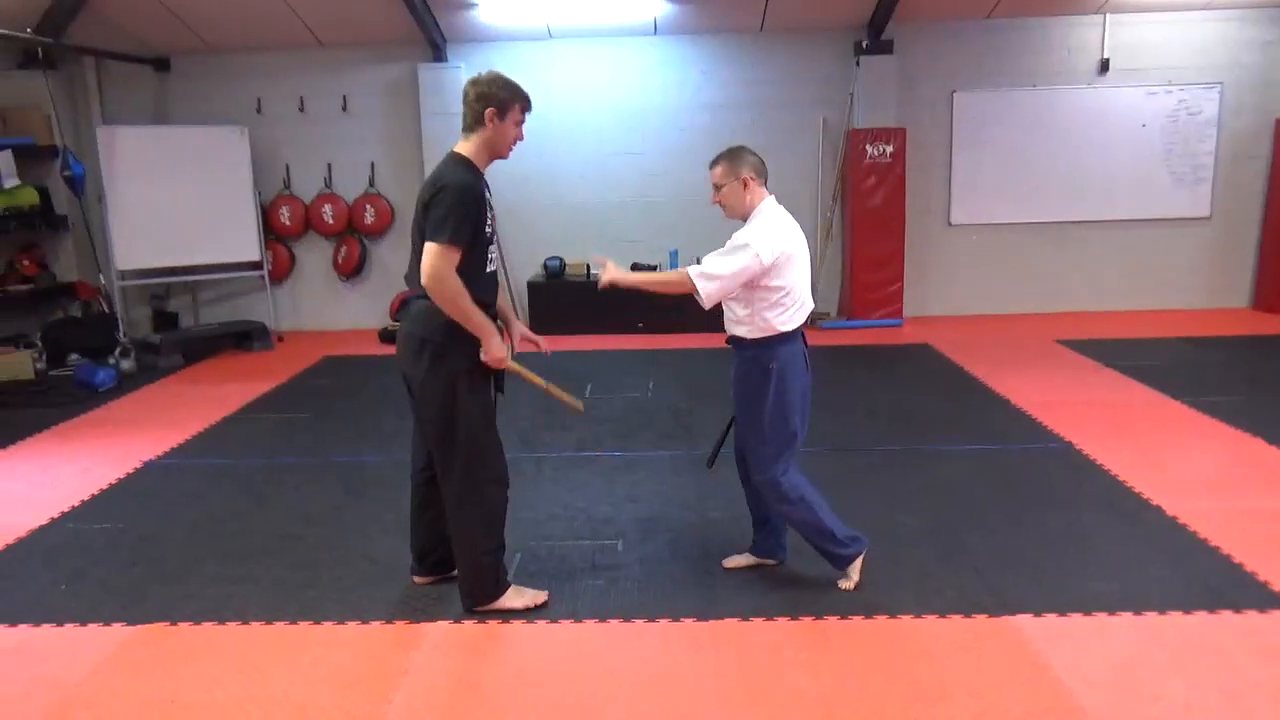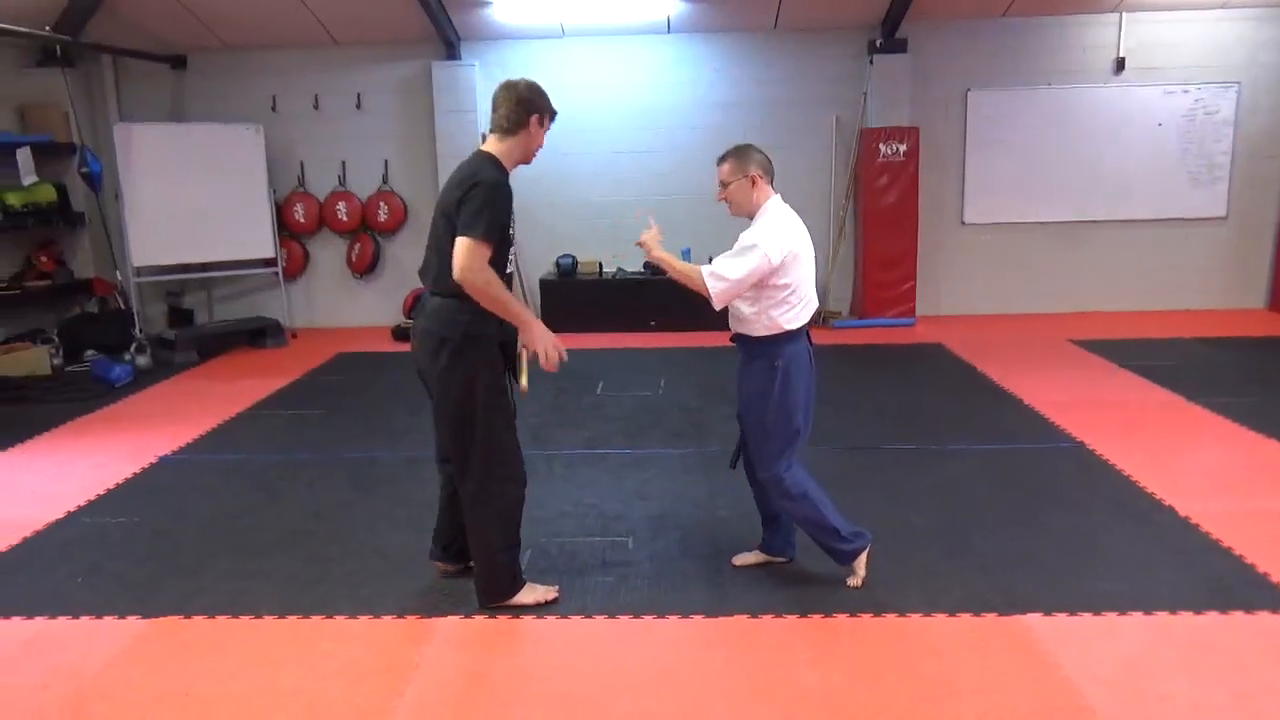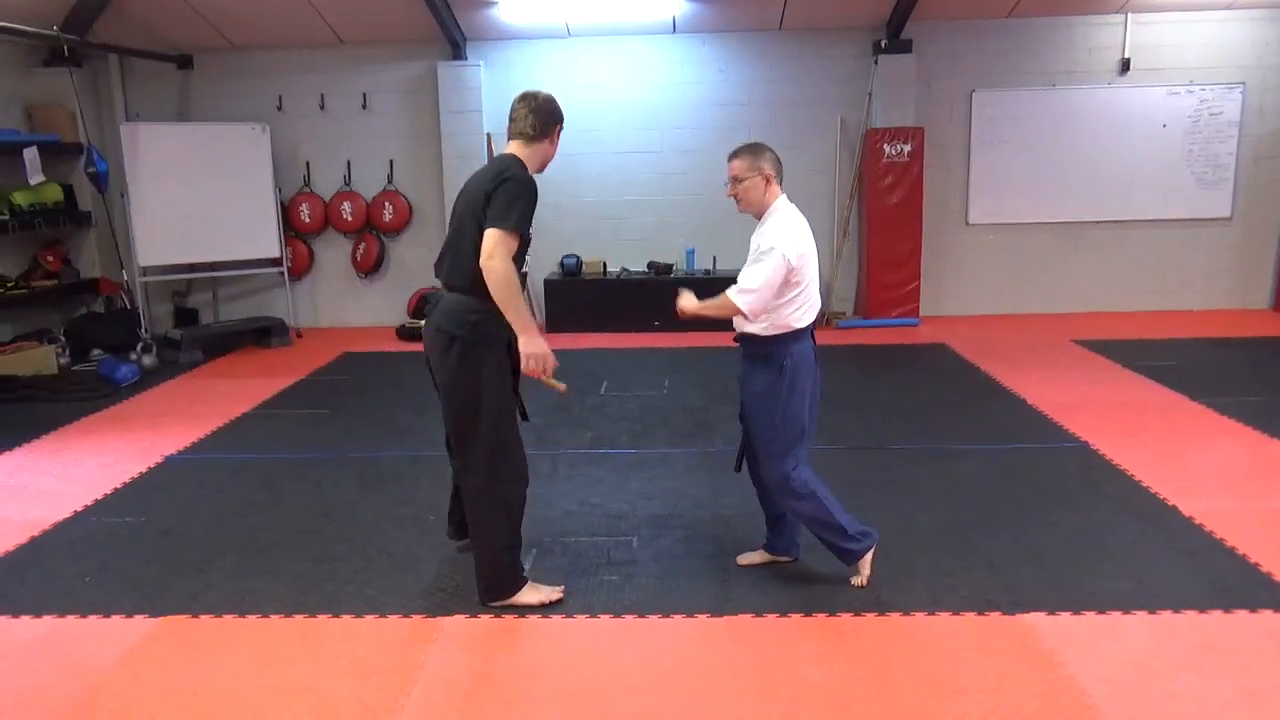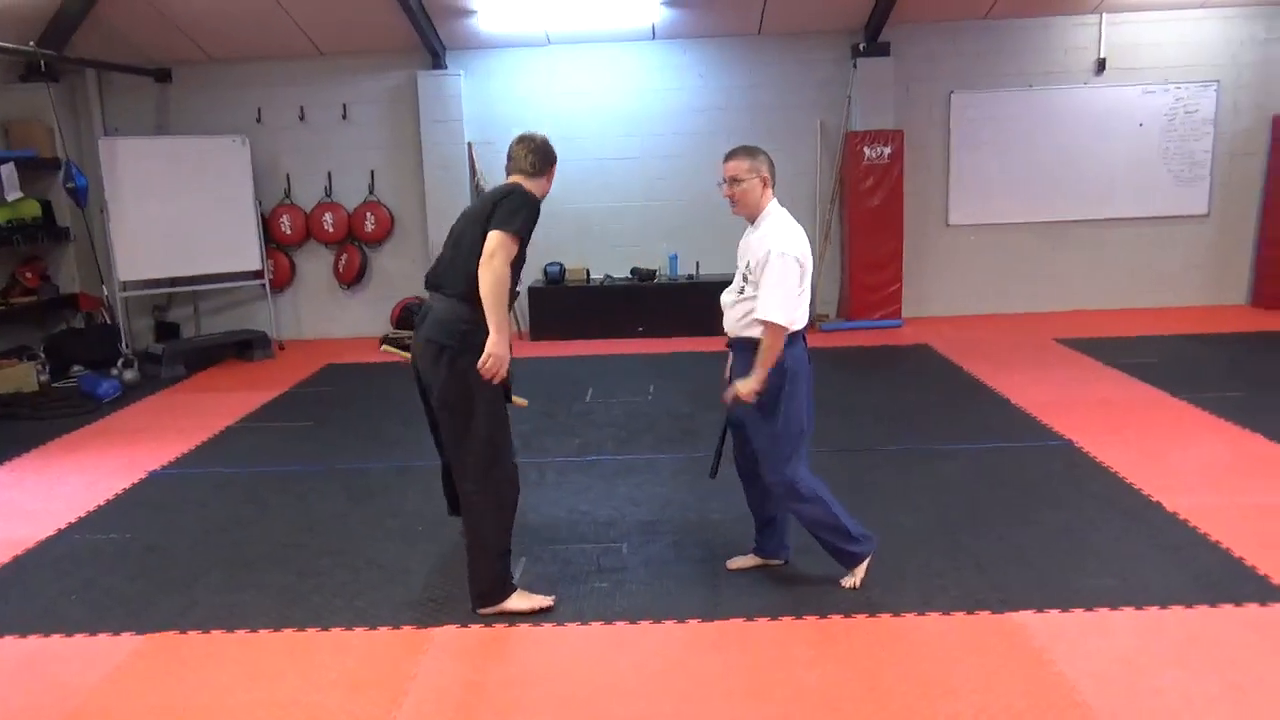
dt=0.2s
person 1, frame 1
left shoulder: (466, 178)
right shoulder: (459, 185)
left elbow: (481, 268)
right elbow: (436, 275)
left wrist: (510, 324)
right wrist: (490, 336)
left hip: (440, 339)
right hip: (443, 342)
left knee: (438, 455)
right knee: (476, 465)
left ankle: (433, 560)
right ankle: (486, 587)
person 1, frame 2
left shoulder: (476, 171)
right shoulder: (491, 181)
right elbow: (467, 269)
left wrist: (512, 326)
right wrist: (531, 326)
left hip: (450, 330)
right hip: (459, 337)
left knee: (464, 449)
right knee: (494, 462)
left ankle: (452, 550)
right ankle: (501, 584)
person 1, frame 3
left shoulder: (491, 174)
right shoulder: (518, 180)
right elbow: (494, 258)
right wrist: (528, 333)
left hip: (453, 325)
right hip: (473, 333)
left knee: (473, 442)
right knee: (497, 458)
left ankle: (465, 522)
right ankle: (502, 583)
person 1, frame 4
left shoulder: (490, 203)
right shoulder: (523, 202)
right elbow: (494, 259)
right wrist: (499, 336)
left hip: (433, 336)
right hip: (458, 340)
left knee: (462, 440)
right knee: (492, 463)
left ankle: (465, 504)
right ankle: (493, 590)
person 2, frame 1
left shoulder: (761, 237)
right shoulder: (772, 223)
left elbow: (695, 282)
left wrist: (626, 277)
left hip: (772, 362)
right hip: (764, 356)
left knee: (773, 469)
right knee: (751, 460)
left ankle: (846, 549)
right ankle: (768, 547)
person 2, frame 2
left shoulder: (769, 235)
right shoulder: (775, 222)
left elbow: (709, 284)
left wrist: (657, 253)
left hip: (775, 360)
right hip: (768, 354)
left knee: (776, 466)
right knee: (758, 458)
left ankle: (849, 545)
right ankle: (776, 544)
person 2, frame 3
left shoulder: (780, 236)
right shoulder: (776, 225)
left elbow: (741, 303)
left wrist: (694, 306)
left hip: (781, 361)
right hip: (767, 357)
left knee: (783, 467)
right knee: (761, 458)
left ankle: (855, 544)
right ankle: (780, 544)
person 2, frame 4
left shoulder: (781, 237)
right shoulder: (753, 234)
left elbow: (779, 318)
left wrist: (756, 377)
right wrist: (737, 361)
left hip: (776, 364)
right hip: (752, 359)
left knee: (784, 471)
right knee: (751, 463)
left ankle: (855, 548)
right ankle: (770, 548)
